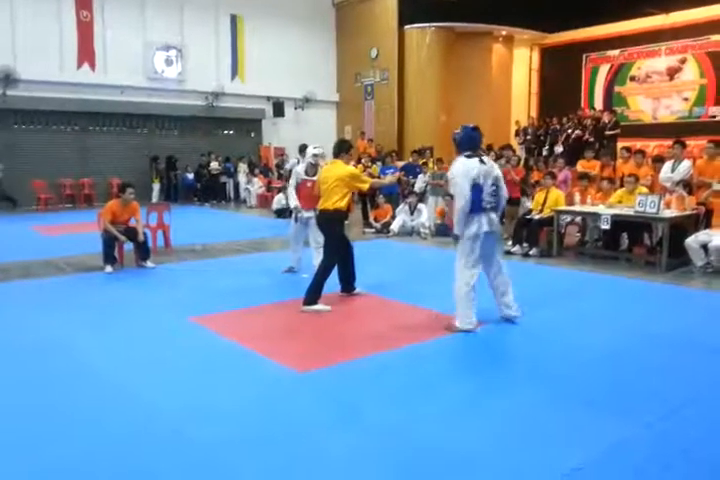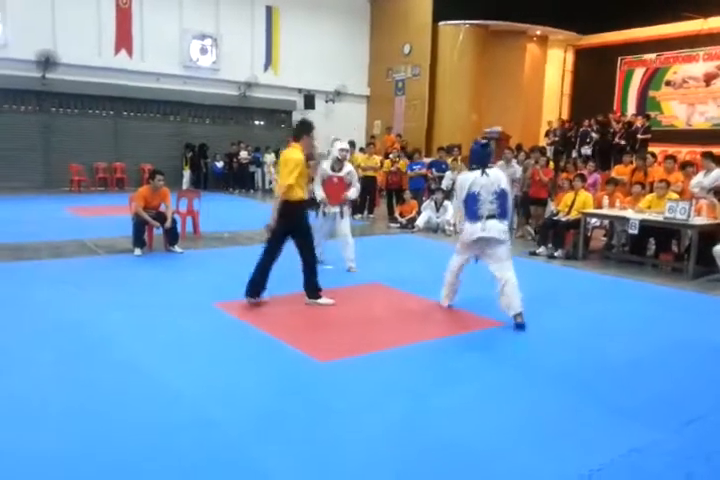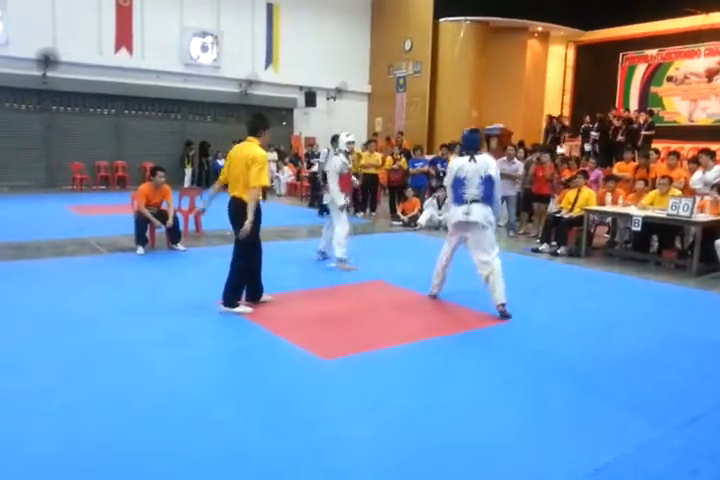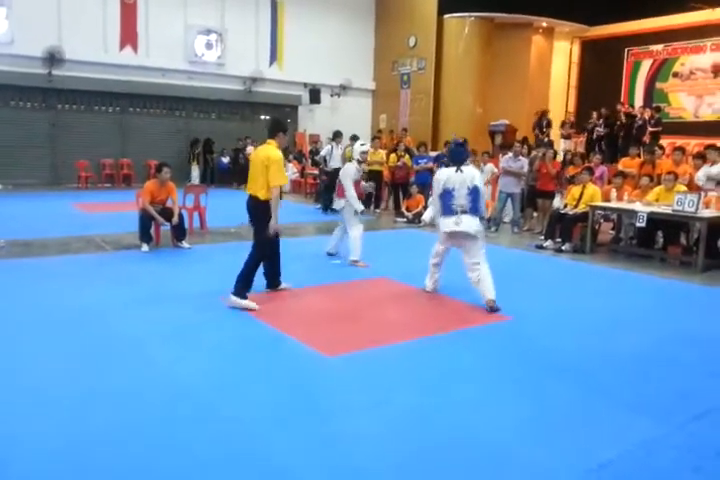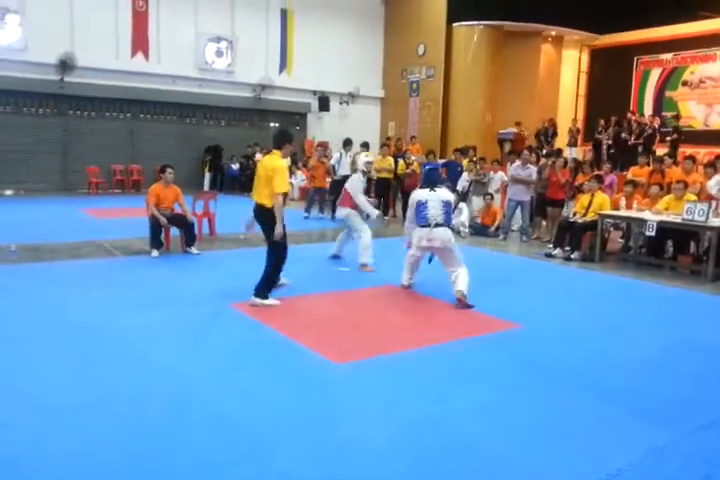
dt=1s
person 1, frame 1
left shoulder: (324, 170)
right shoulder: (349, 171)
right elbow: (370, 183)
right wrist: (387, 181)
left hip: (324, 215)
right hip: (333, 217)
left knee: (345, 249)
right knee: (330, 259)
left ankle: (348, 287)
right ankle: (310, 301)
person 1, frame 2
left shoulder: (287, 153)
right shoulder: (297, 157)
right elbow: (283, 187)
right wrist: (275, 216)
left hip: (285, 208)
right hip: (294, 208)
left knee: (271, 251)
right knee: (308, 253)
left ankle: (253, 292)
right ankle: (313, 295)
person 1, frame 3
left shoulder: (236, 150)
right shoulder: (259, 155)
left elbow: (221, 180)
right elbow: (255, 189)
left wrist: (207, 204)
right wrist: (250, 219)
left hip: (235, 204)
right hip: (247, 208)
left knee: (253, 251)
right knee: (244, 254)
left ankle: (255, 294)
right ankle: (230, 302)
person 1, frame 4
left shoulder: (259, 150)
right shoulder: (275, 154)
right elbow: (275, 189)
right wrist: (274, 218)
left hip: (254, 201)
right hip: (263, 204)
left knee: (272, 243)
right knee: (260, 249)
left ankle: (274, 282)
right ankle: (239, 293)
person 1, frame 5
left shoulder: (265, 160)
right shoulder: (280, 165)
right elbow: (278, 197)
left wrist: (253, 218)
right wrist: (279, 224)
left hip: (260, 209)
right hip: (269, 211)
left knee: (276, 246)
right knee: (279, 250)
left ankle: (273, 279)
right ankle: (260, 294)
person 2, frame 1
left shoulder: (461, 164)
right shoulder: (490, 163)
left elbow: (463, 199)
right elbow: (503, 194)
left wrist: (457, 228)
left hip: (472, 224)
right hip: (491, 222)
left knee: (465, 270)
right knee: (495, 268)
left ankle: (465, 321)
right ankle: (510, 310)
person 2, frame 2
left shoulder: (463, 178)
right shoulder: (500, 175)
left elbow: (460, 207)
right elbow: (508, 205)
right wrist: (503, 224)
left hip: (472, 229)
right hip: (497, 229)
left knee: (456, 263)
right knee: (505, 272)
left ankle: (445, 300)
right ankle: (517, 314)
person 2, frame 3
left shoulder: (454, 163)
right shoulder: (490, 162)
left elbow: (450, 191)
right elbow: (495, 193)
right wrist: (494, 216)
left hip: (458, 214)
right hip: (481, 213)
left knee: (447, 252)
right knee: (489, 259)
left ankle: (435, 290)
right ankle: (500, 303)
person 2, frame 4
left shoulder: (441, 175)
right shoulder: (474, 173)
left elbow: (436, 203)
right elbow: (480, 202)
left wrist: (439, 223)
right wrist: (479, 220)
left hip: (448, 223)
right hip: (470, 223)
left knee: (437, 255)
right knee: (477, 264)
left ankle: (430, 285)
right ankle: (490, 299)
person 2, frame 5
left shoulder: (416, 194)
right shoulder: (448, 195)
left elbow: (410, 222)
left wrist: (409, 242)
left hip: (421, 235)
right hip: (443, 235)
left knee: (413, 256)
right knee: (458, 268)
left ankle: (406, 281)
right ankle: (460, 293)
person 3, frame 1
right shoulder: (298, 170)
right elbow: (291, 188)
right wrist: (294, 204)
left hip: (315, 212)
right hip: (299, 211)
left knee: (317, 242)
right knee: (295, 239)
right ankle: (294, 265)
person 3, frame 2
left shoulder: (349, 170)
right shoulder: (324, 167)
left elbow: (356, 187)
right elbow: (317, 184)
left wrist: (349, 195)
right wrist: (321, 196)
left hip: (342, 208)
right hip: (326, 206)
left knee: (345, 235)
right knee: (321, 233)
left ankle: (351, 264)
right ankle: (317, 256)
person 3, frame 3
left shoulder: (347, 158)
right shoulder: (337, 160)
right elbow: (332, 182)
right wrist: (340, 201)
left hip: (341, 197)
right hip: (336, 198)
left knee: (332, 223)
right knee: (342, 226)
left ankle: (323, 250)
right ankle: (341, 259)
person 3, frame 4
left shoulder: (358, 167)
right shoulder: (350, 168)
left elbow: (358, 185)
right elbow: (349, 190)
left wrist: (366, 187)
right wrist: (359, 207)
left hip: (346, 202)
right hip: (345, 202)
left knee: (344, 226)
right knee: (356, 228)
left ankle: (331, 250)
right ankle: (354, 259)
person 3, frame 5
left shoulder: (360, 178)
right shoulder: (357, 179)
left elbow: (360, 198)
right elbow: (359, 199)
left wrist: (369, 201)
right wrist: (373, 212)
left hip: (350, 210)
right hip: (348, 210)
left knee: (350, 231)
right knee: (365, 233)
left ankle: (336, 253)
right ankle: (364, 264)
